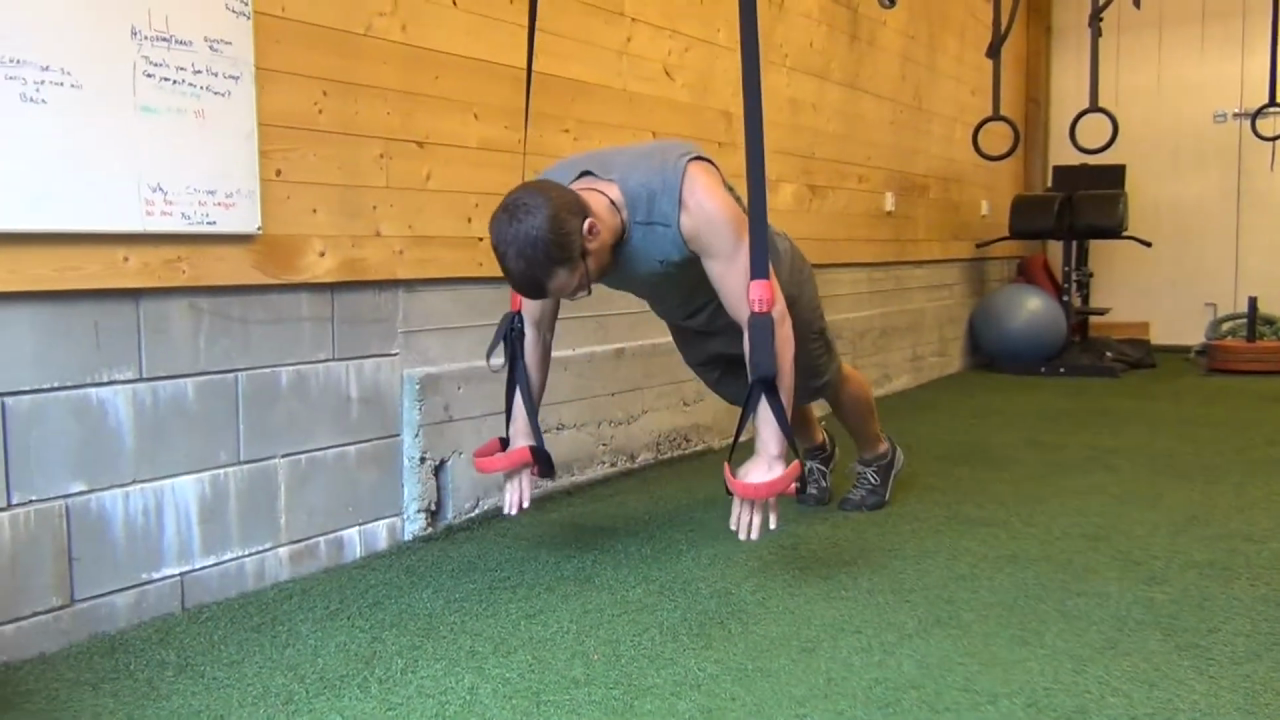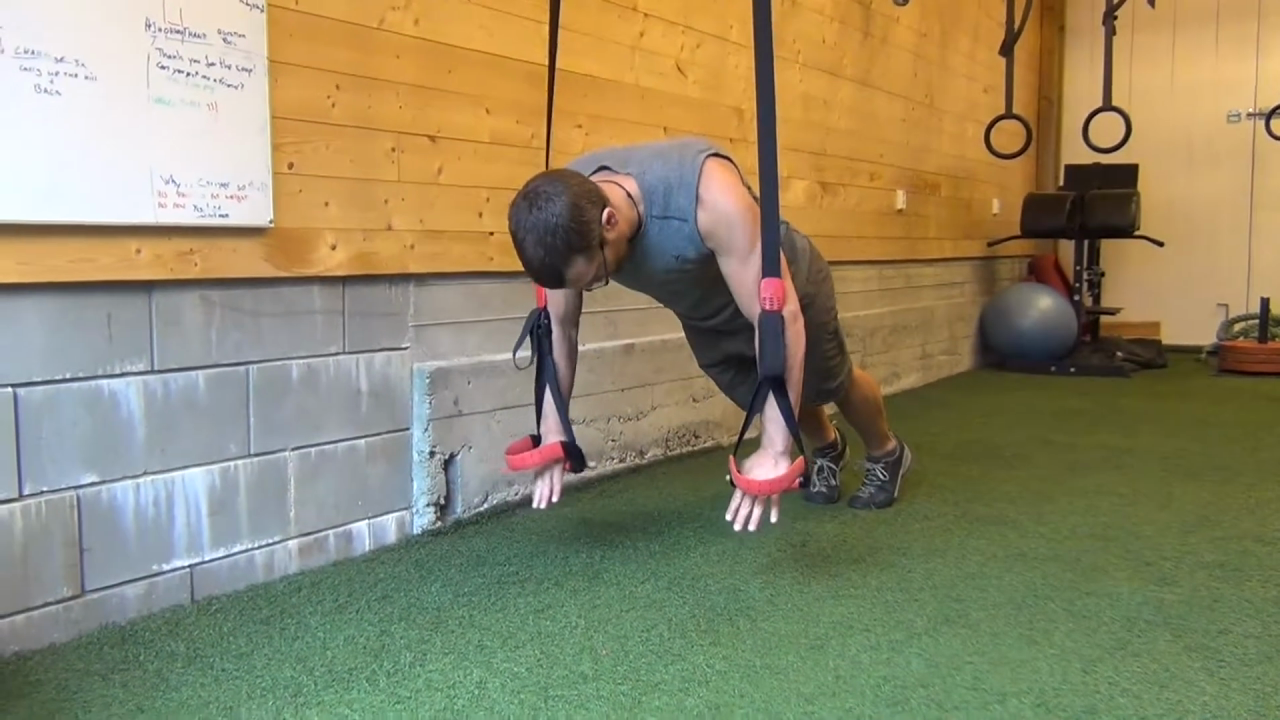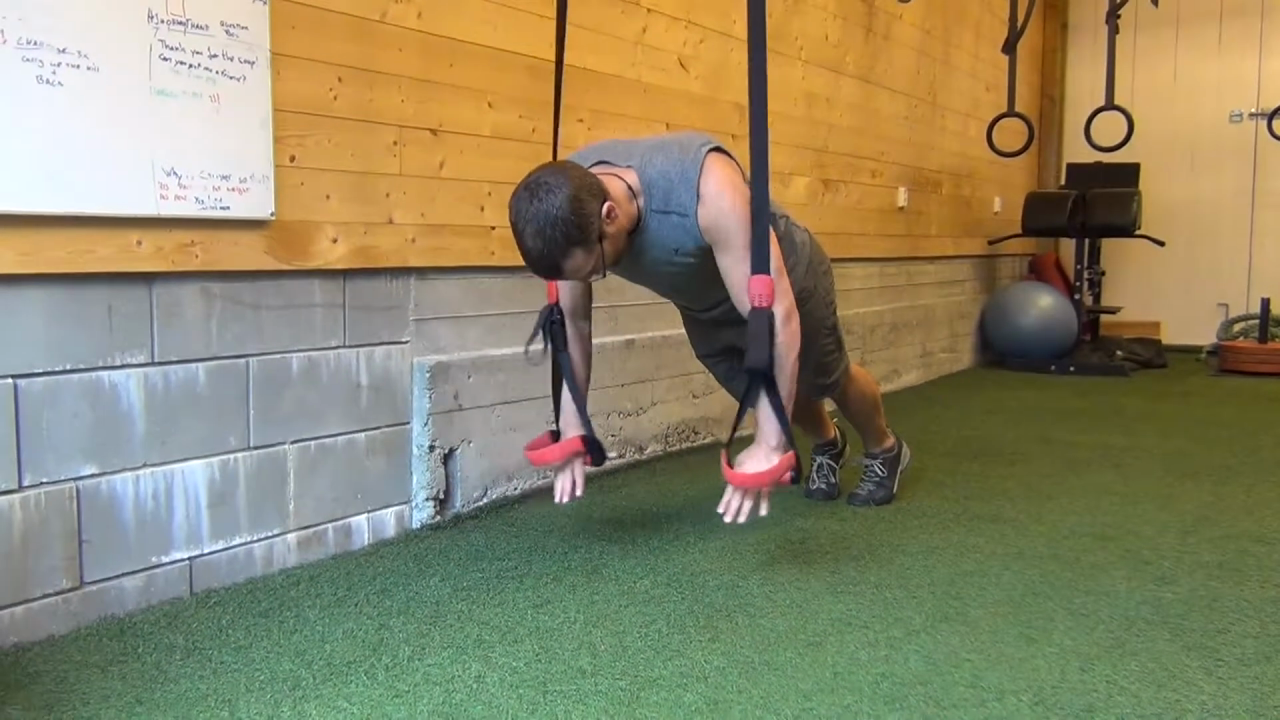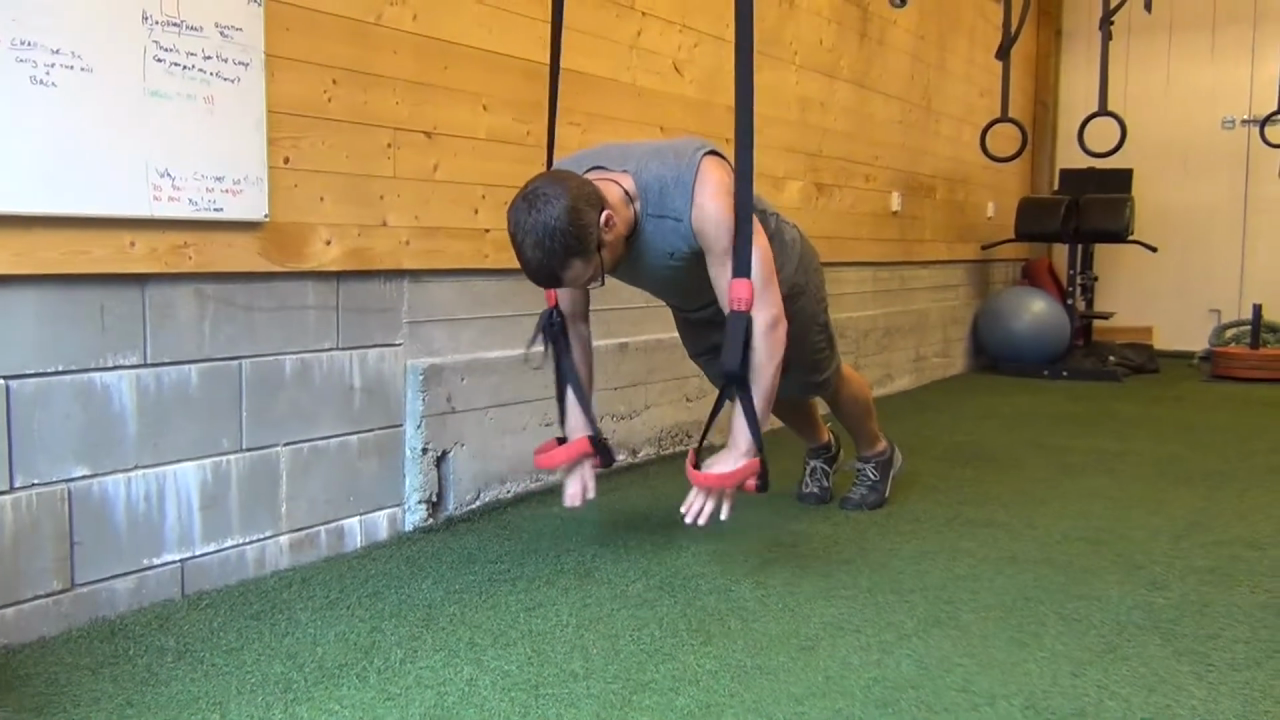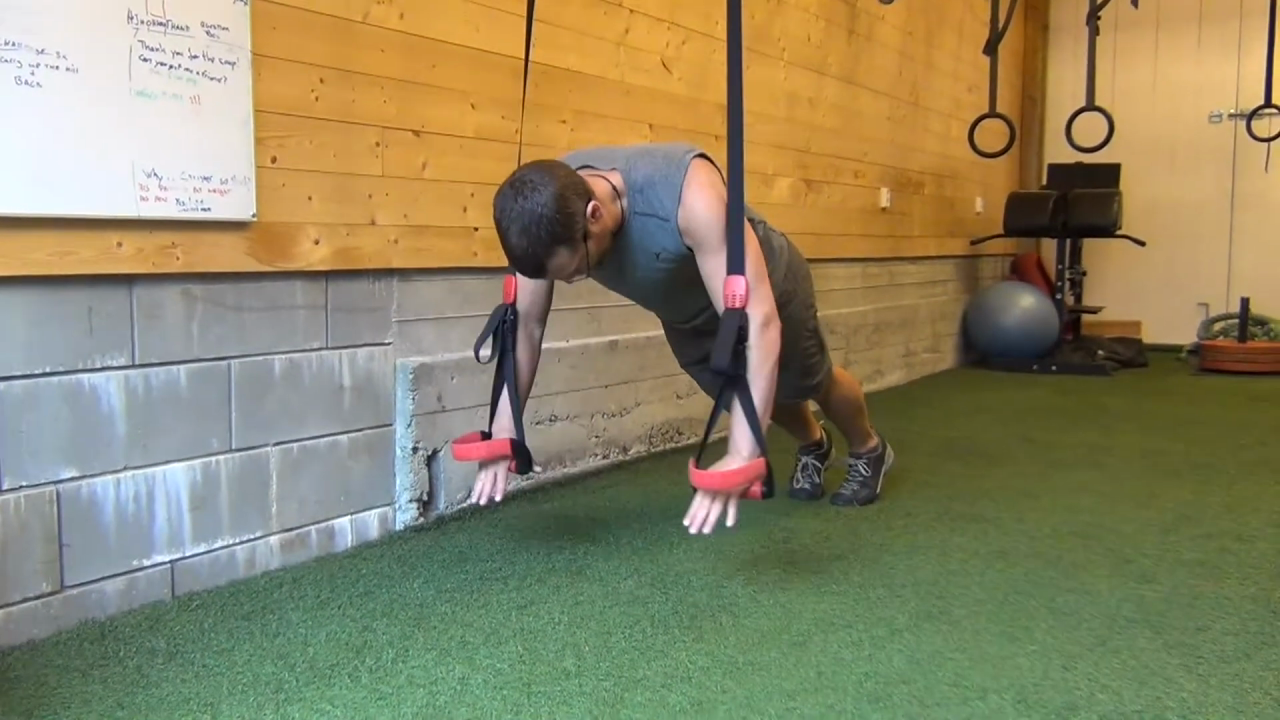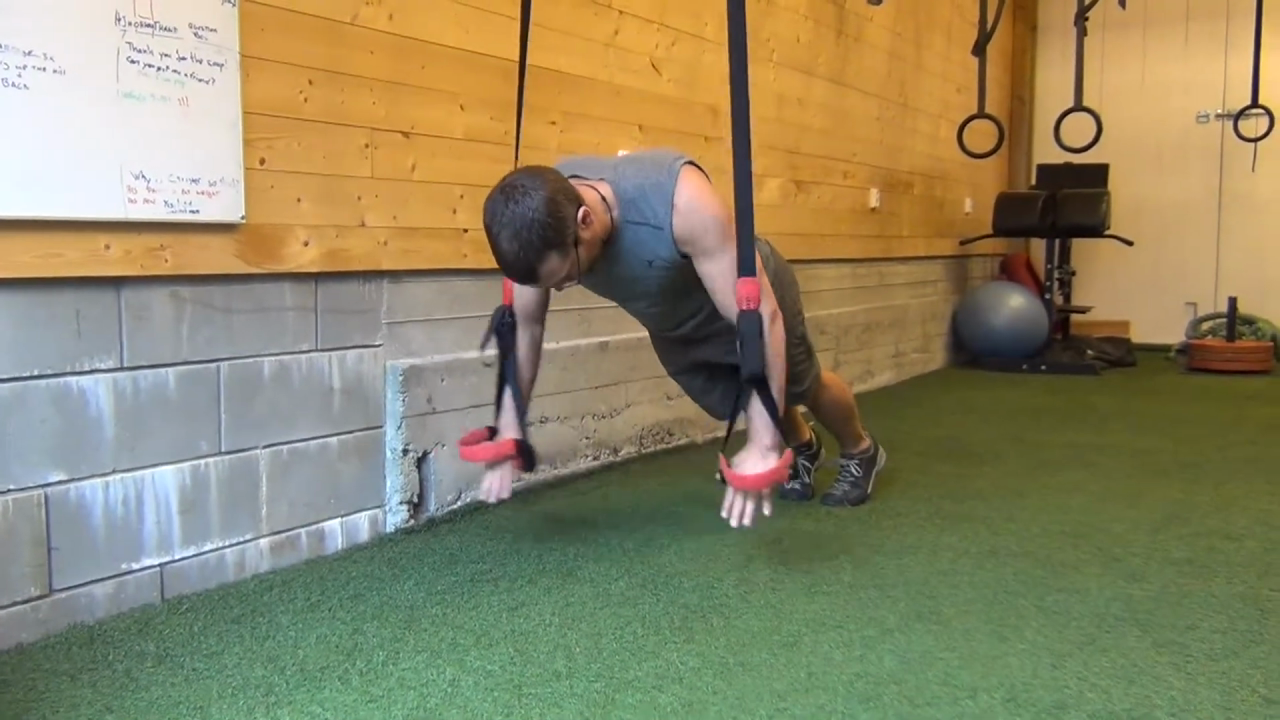
dt=0.5s
person 1, frame 1
left shoulder: (689, 197)
right shoulder: (546, 214)
left elbow: (766, 321)
right elbow: (534, 330)
left wrist: (770, 454)
right wrist: (520, 435)
left hip: (768, 292)
left knee: (823, 379)
left ankle: (878, 455)
right ankle: (817, 450)
person 1, frame 2
left shoulder: (705, 192)
right shoulder: (567, 215)
left elbow: (781, 318)
right elbow: (561, 327)
left wrist: (775, 451)
right wrist: (553, 432)
left hip: (785, 287)
left knee: (830, 381)
right knee: (766, 398)
left ankle: (887, 454)
right ankle: (828, 449)
person 1, frame 3
left shoulder: (707, 189)
right shoulder: (567, 206)
left elbow: (777, 316)
right elbow: (571, 319)
left wrist: (769, 446)
right wrist: (572, 429)
left hip: (787, 279)
left knee: (827, 378)
right knee: (783, 385)
left ankle: (885, 452)
right ankle: (827, 447)
person 1, frame 4
left shoulder: (700, 191)
right shoulder: (560, 208)
left elbow: (765, 321)
right elbow: (572, 323)
left wrist: (740, 450)
right wrist: (578, 432)
left hip: (775, 278)
left knee: (820, 379)
right knee: (766, 389)
left ankle: (877, 455)
right ankle: (822, 449)
person 1, frame 5
left shoulder: (687, 192)
right shoulder: (546, 210)
left elbow: (759, 321)
right elbow: (525, 324)
left wrist: (742, 454)
right wrist: (502, 435)
left hip: (763, 287)
left knee: (811, 381)
right knee: (760, 394)
left ankle: (868, 451)
right ankle: (813, 447)
person 1, frame 6
left shoulder: (680, 199)
right shoulder: (542, 222)
left elbow: (761, 320)
right elbow: (525, 326)
left wrist: (764, 444)
right wrist: (508, 432)
left hip: (755, 298)
left knee: (802, 386)
right knee: (733, 401)
left ankle: (859, 454)
right ankle: (803, 449)
